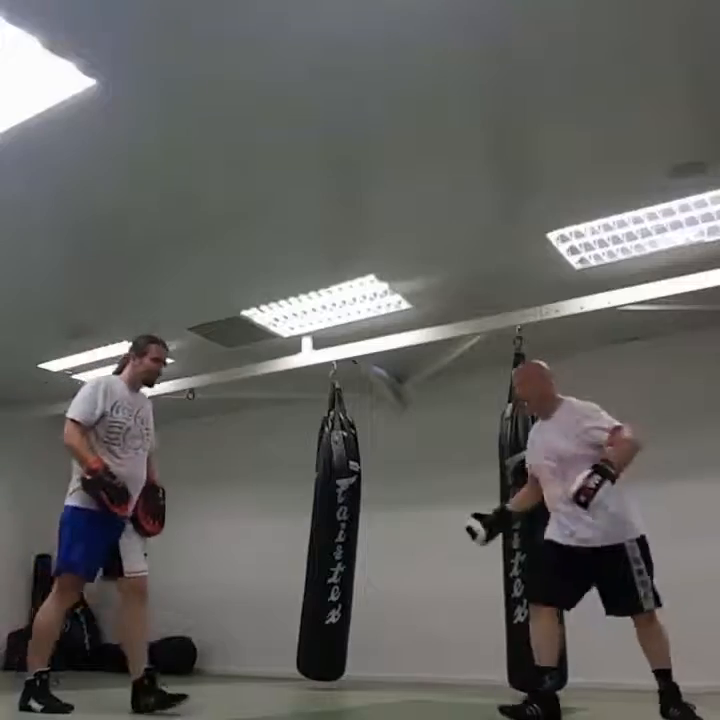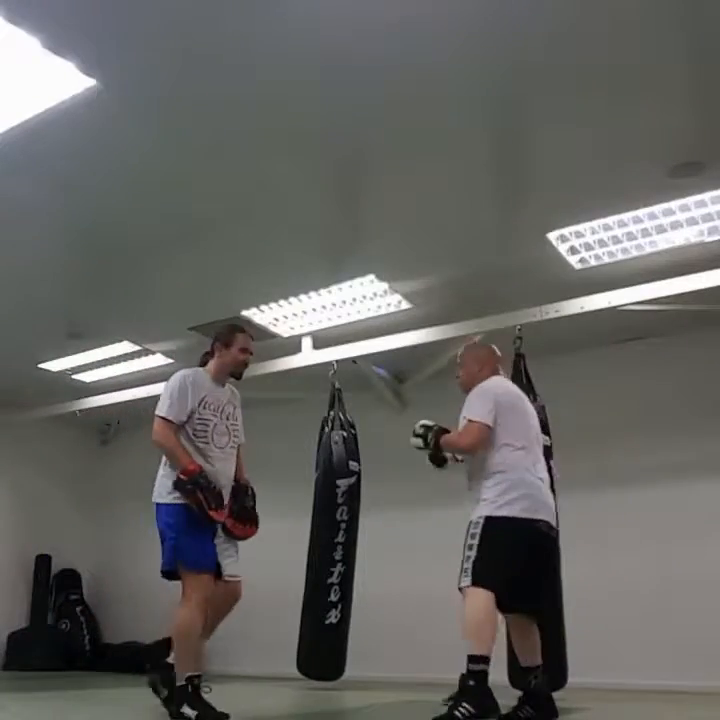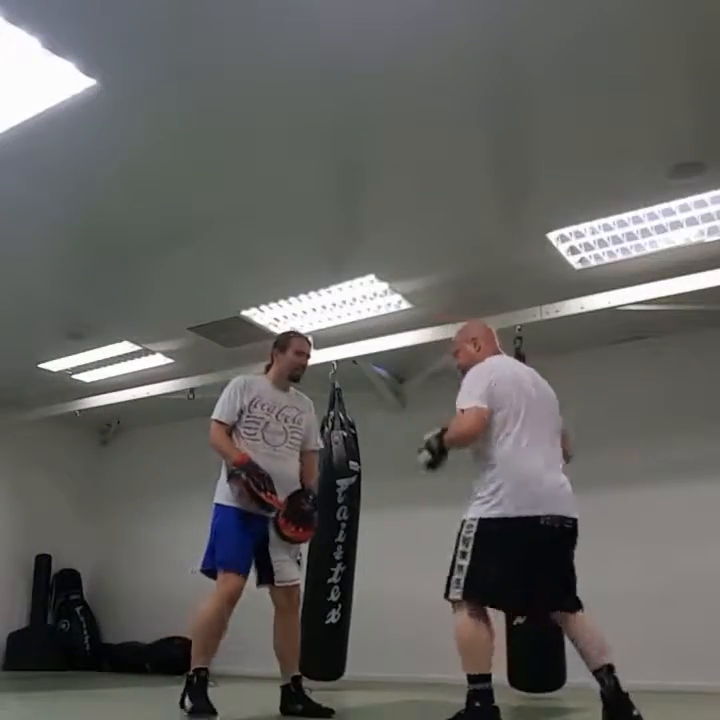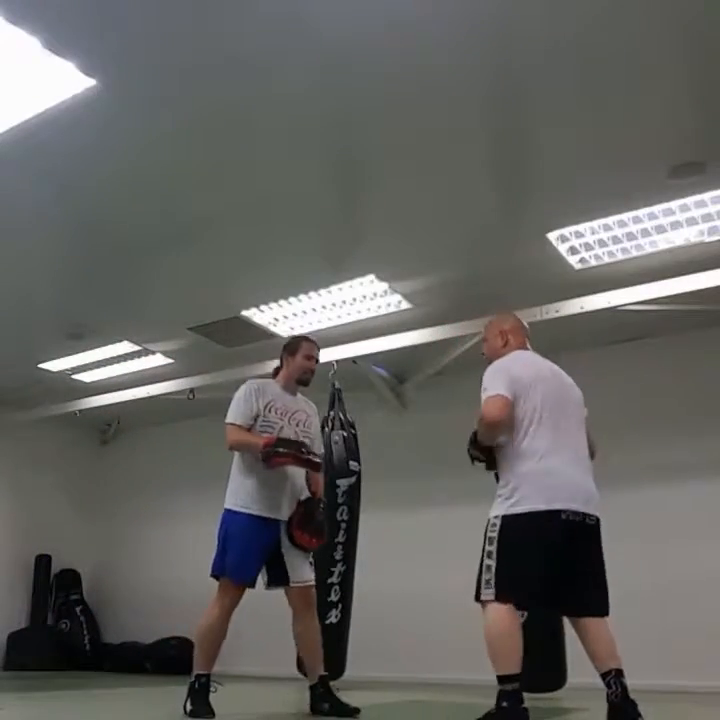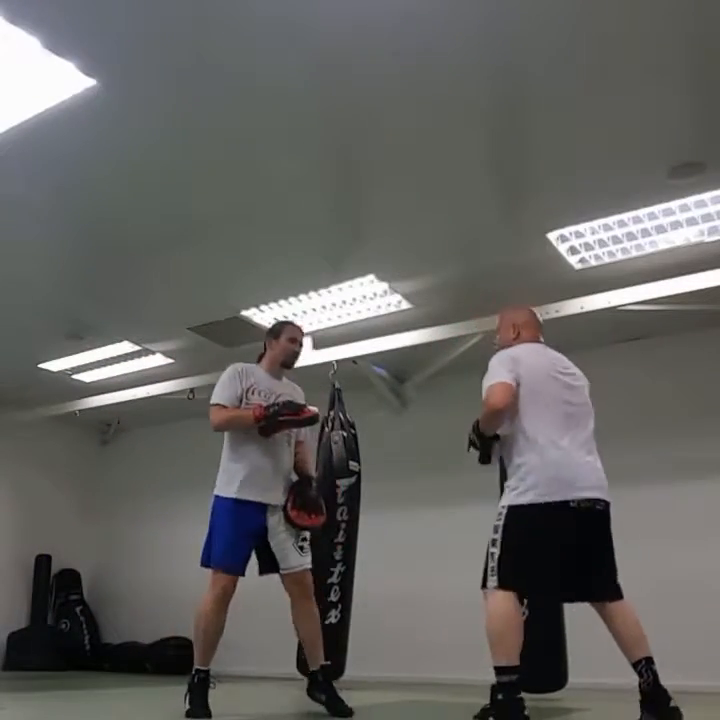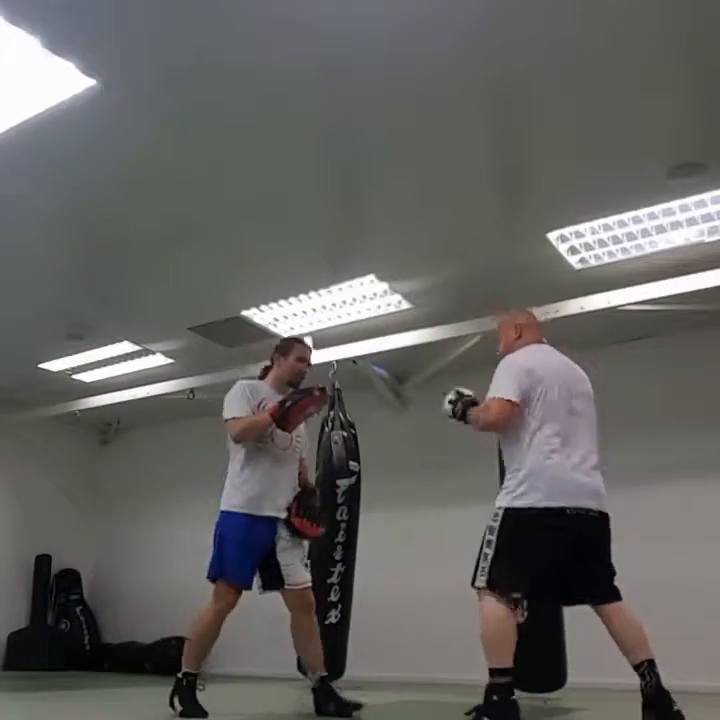
dt=0.7s
person 1, frame 1
left shoulder: (581, 413)
right shoulder: (536, 432)
left elbow: (629, 442)
right elbow: (535, 487)
left wrist: (602, 474)
right wrist: (501, 515)
left hip: (614, 532)
right hip: (563, 536)
left knee: (642, 612)
right knee: (541, 607)
person 1, frame 2
left shoulder: (487, 390)
right shoulder: (515, 396)
left elbow: (469, 440)
left wrist: (435, 439)
right wrist: (446, 449)
left hip: (506, 508)
right hip: (536, 513)
left knee: (478, 588)
right knee: (516, 606)
person 1, frame 3
left shoulder: (482, 373)
right shoulder: (539, 382)
left elbow: (467, 427)
right elbow: (564, 450)
left wrist: (438, 443)
left hip: (506, 507)
right hip: (557, 507)
left knee: (468, 601)
right knee: (565, 607)
person 1, frame 4
left shoulder: (504, 368)
right shoulder: (564, 379)
left elbow: (494, 415)
right elbow: (587, 448)
left wrist: (481, 443)
left hip: (526, 502)
right hip: (580, 504)
left knee: (498, 599)
right knee: (586, 609)
person 1, frame 5
left shoulder: (509, 357)
right shoulder: (570, 368)
left elbow: (496, 404)
left wrist: (480, 433)
left hip: (538, 492)
right hip: (590, 493)
left knee: (501, 589)
right knee: (606, 594)
person 1, frame 6
left shoulder: (518, 362)
right shoulder: (573, 369)
left elbow: (494, 417)
left wrist: (466, 409)
left hip: (533, 497)
right hip: (586, 499)
left knee: (494, 591)
right knee: (606, 597)
person 2, frame 1
left shoulder: (144, 402)
right shoulder: (101, 387)
right elbow: (72, 433)
right wrist: (99, 473)
left hip: (127, 511)
right hip: (90, 505)
left knee: (136, 591)
right knee: (66, 590)
left ankle: (144, 686)
right ankle: (34, 685)
person 2, frame 2
left shoulder: (233, 397)
right shoulder: (187, 380)
right elbow: (161, 432)
left wrist: (244, 489)
right wrist: (194, 473)
left hip: (215, 508)
right hip: (182, 501)
left knee: (229, 592)
right knee: (198, 591)
left ankle: (169, 669)
person 2, frame 3
left shoulder: (304, 405)
right shoulder: (243, 386)
left elbow: (309, 457)
right elbow: (216, 435)
left wrist: (309, 497)
right hip: (237, 506)
left knee: (289, 598)
right knee: (228, 587)
right ankle: (196, 681)
person 2, frame 4
left shoulder: (310, 410)
right shoulder: (254, 390)
right elbow: (233, 438)
left hip: (290, 518)
right hip: (248, 511)
left knee: (305, 599)
right knee: (227, 596)
right ankle: (198, 688)
person 2, frame 5
left shoulder: (295, 393)
right shoulder: (238, 374)
right elbow: (219, 420)
right wrist: (261, 412)
left hip: (282, 502)
right hip: (238, 496)
left knee: (302, 586)
right knee: (222, 586)
left ankle: (320, 678)
right ankle: (198, 681)
person 2, frame 6
left shoulder: (296, 404)
right shoulder: (246, 390)
right elbow: (237, 431)
left wrist: (309, 492)
right wrist: (279, 412)
left hip: (284, 518)
right hip: (243, 512)
left knee: (304, 603)
right knee: (223, 600)
right ankle: (185, 684)
